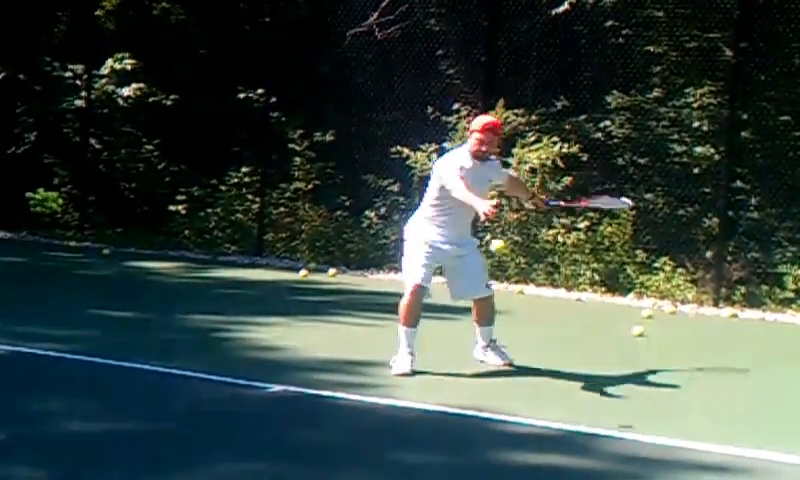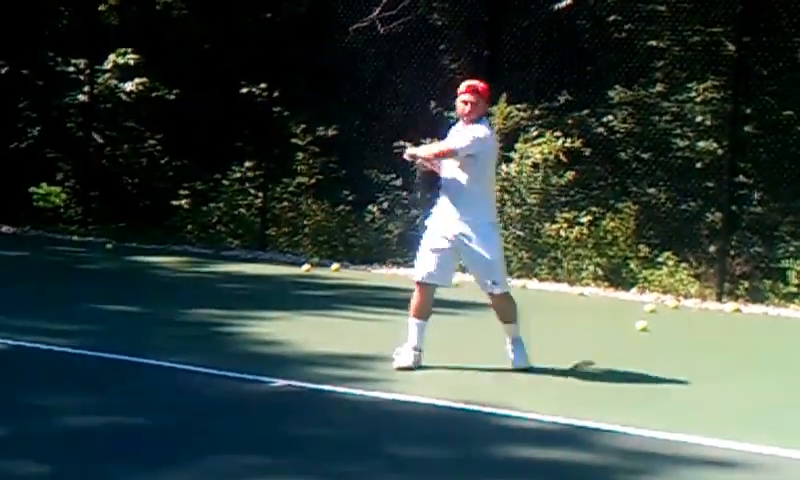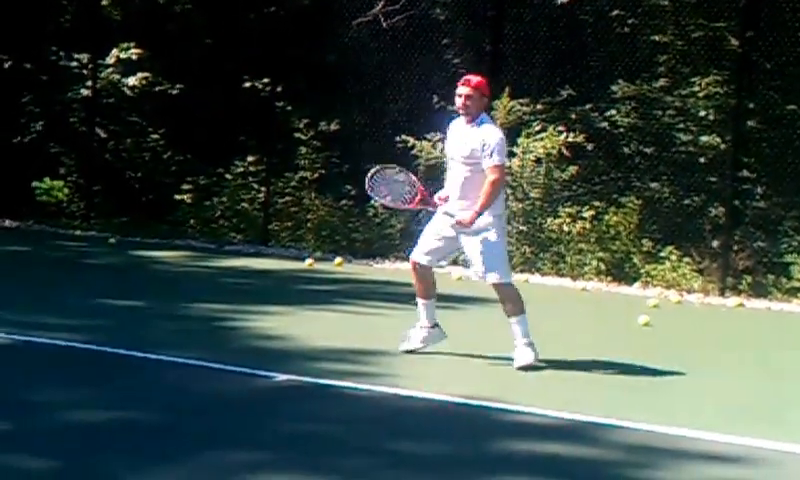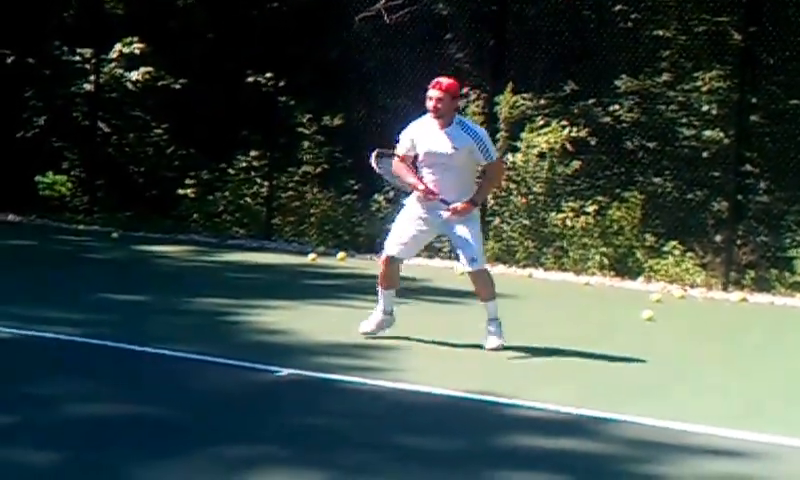
dt=0.4s
person 1, frame 1
left shoulder: (491, 166)
right shoulder: (451, 163)
left elbow: (510, 180)
right elbow: (458, 188)
left wrist: (531, 198)
right wrist: (478, 203)
left hip: (460, 241)
right hip: (426, 236)
left knee: (484, 295)
right knee: (415, 290)
left ankle: (485, 346)
right ankle: (405, 353)
person 1, frame 2
left shoulder: (480, 134)
right shoulder: (458, 130)
left elbow: (438, 152)
left wrist: (415, 152)
right wrist: (430, 162)
left hip: (479, 226)
right hip: (444, 221)
left knee: (497, 291)
right knee: (424, 283)
left ankle: (515, 342)
right ankle: (412, 347)
person 1, frame 3
left shoulder: (491, 134)
right shoulder: (454, 126)
left elbow: (496, 178)
left wrist: (475, 214)
right wrist: (445, 190)
left hip: (483, 218)
right hip: (450, 214)
left knee: (498, 280)
right knee: (419, 263)
left ankle: (524, 343)
right ankle: (429, 327)
person 1, frame 4
left shoulder: (473, 134)
right shoulder: (416, 129)
left elbow: (496, 170)
right elbow: (399, 162)
left wrist: (473, 203)
right wrist: (417, 184)
left hip: (459, 212)
right hip: (422, 207)
left knee: (475, 268)
right knee: (389, 257)
left ankle: (493, 323)
right ankle: (384, 313)
